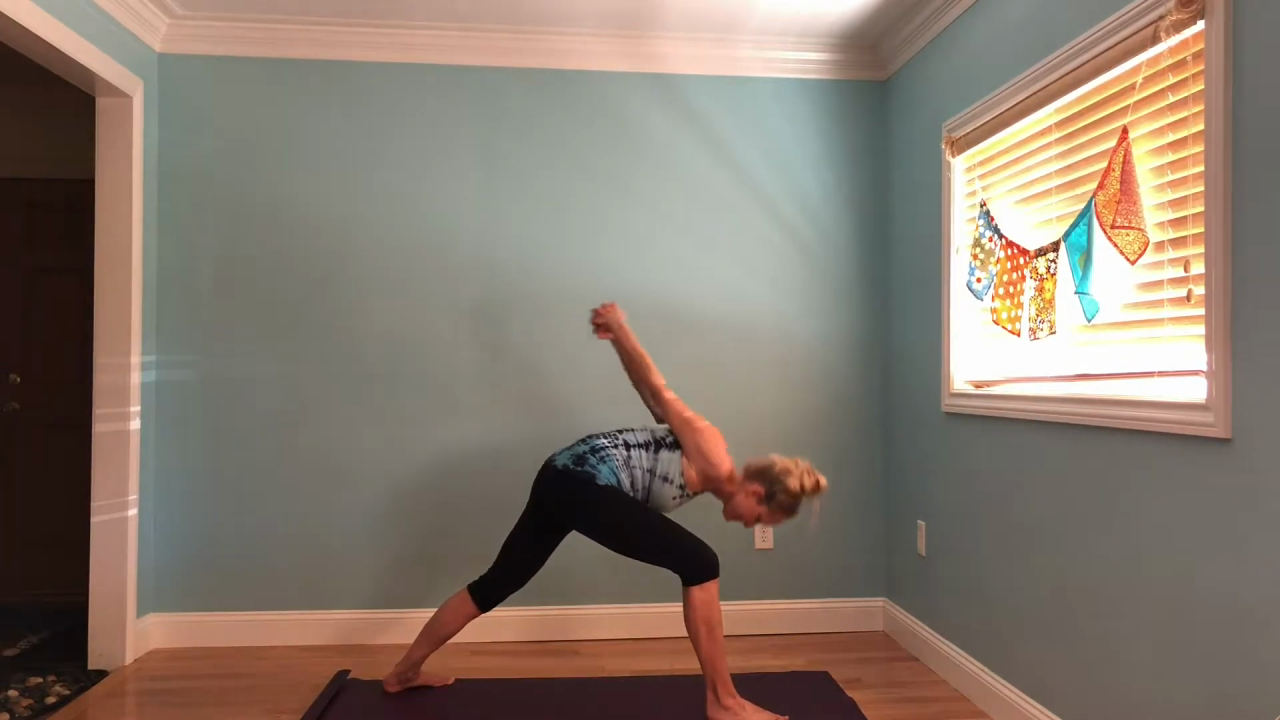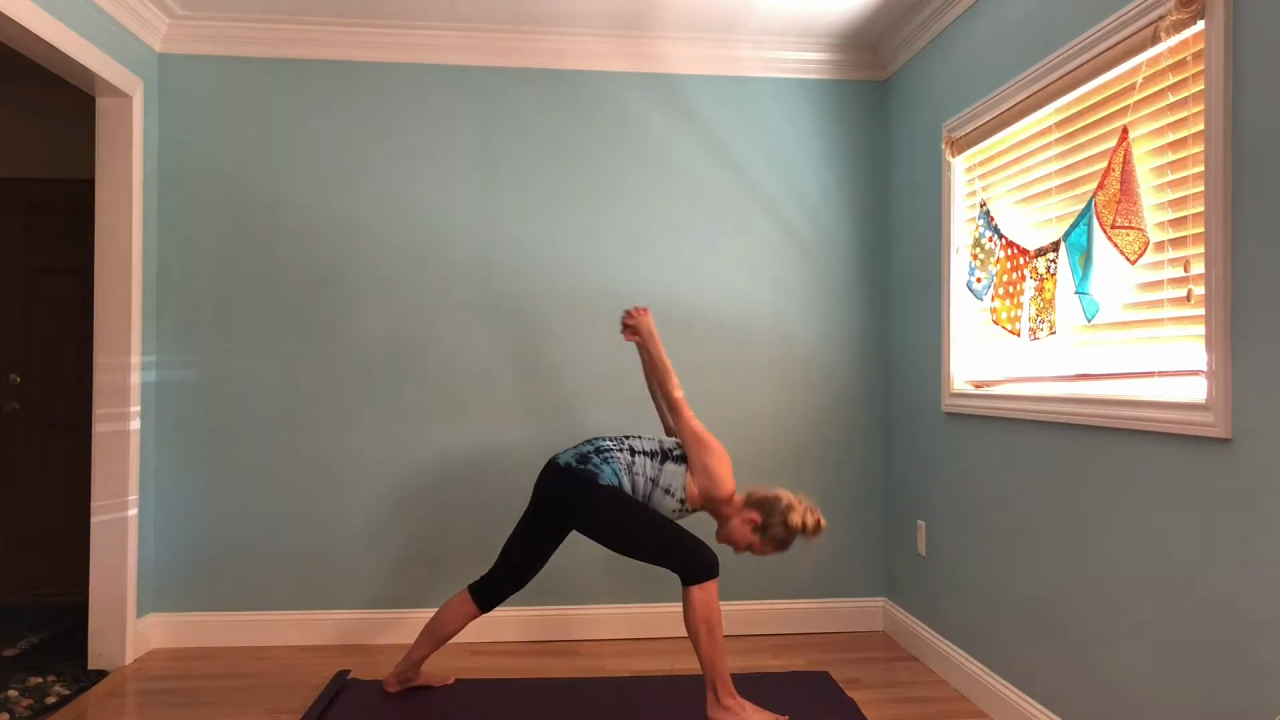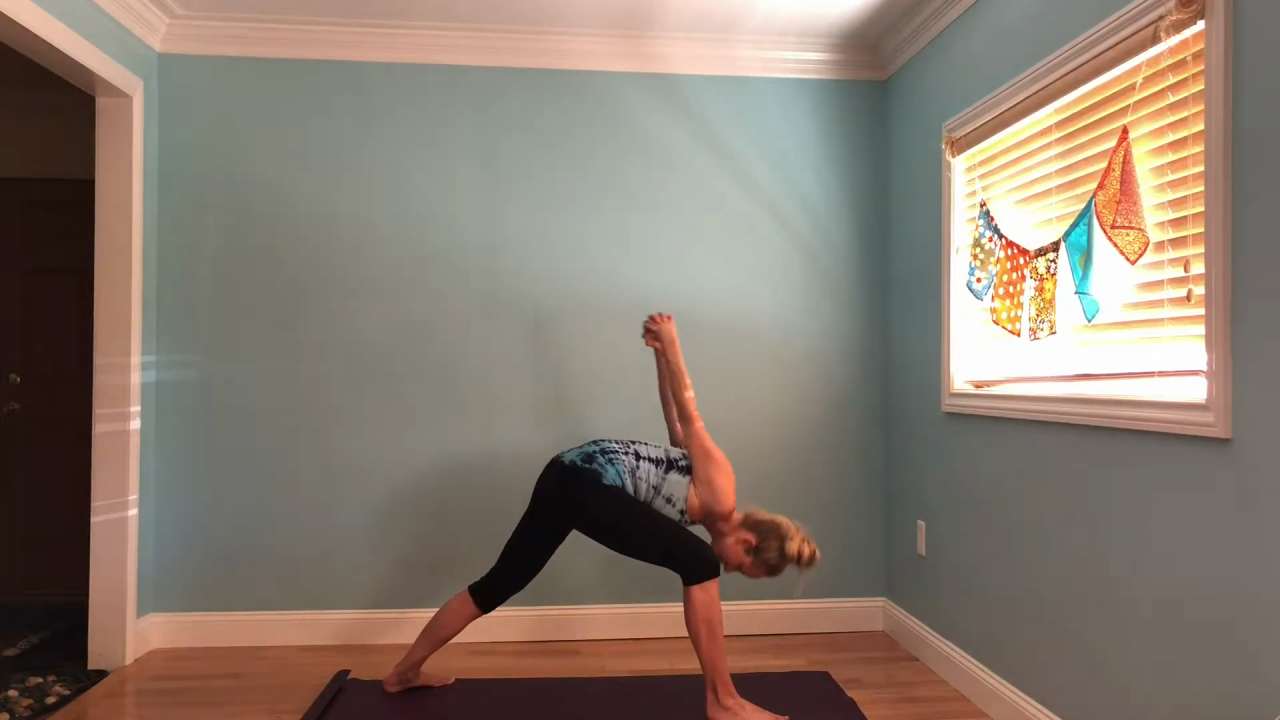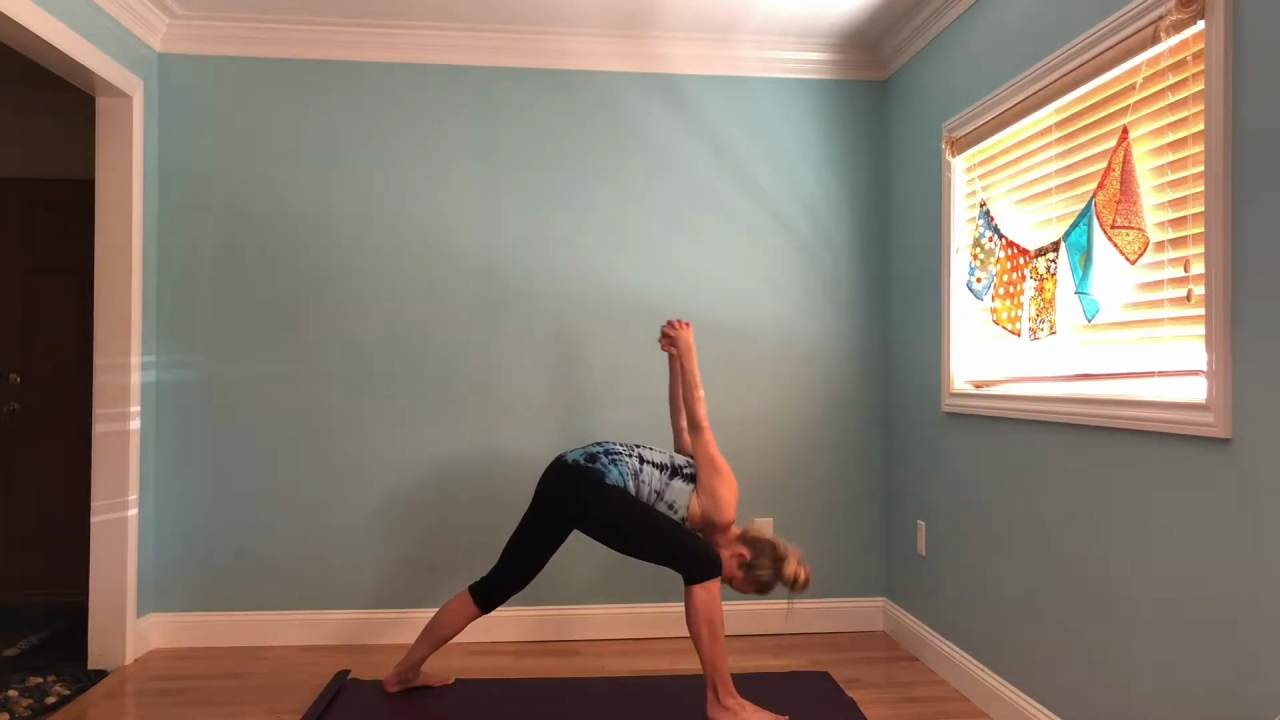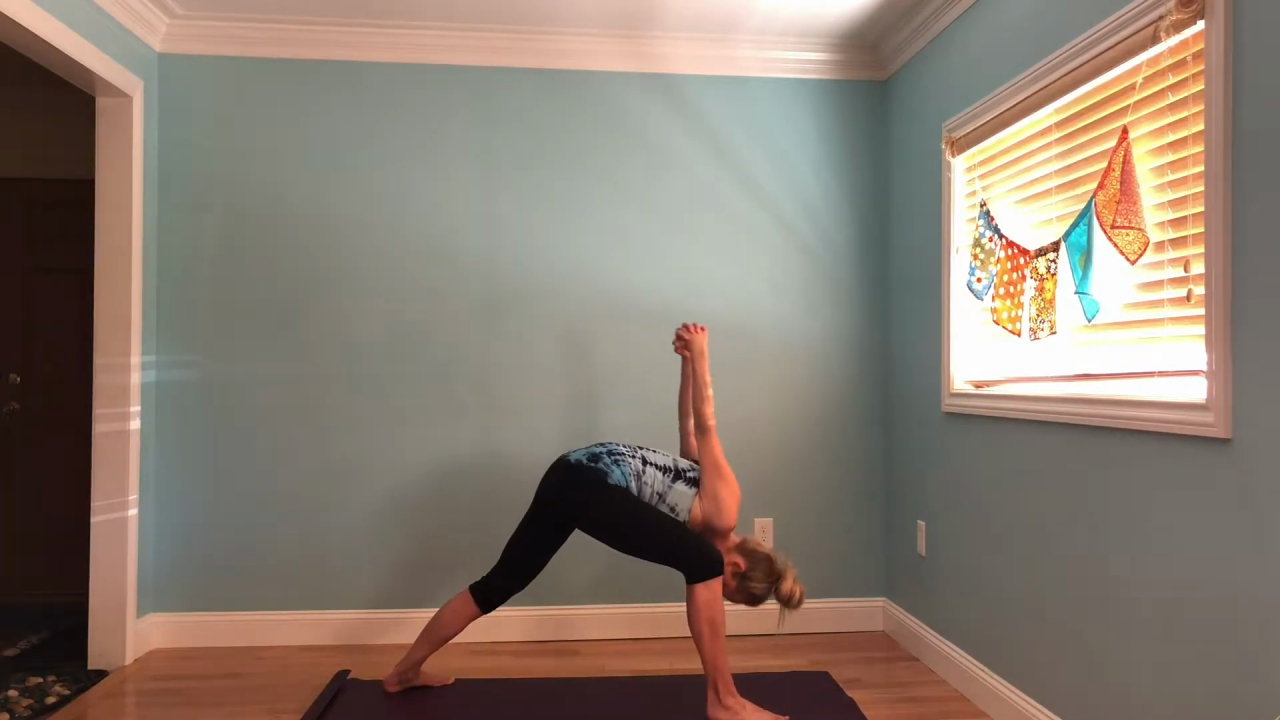
dt=0.2s
person 1, frame 1
left shoulder: (705, 465)
right shoulder: (718, 467)
left elbow: (656, 397)
right elbow: (663, 396)
left wrist: (618, 336)
right wrist: (620, 330)
left hip: (564, 477)
right hip: (585, 482)
left knee: (497, 582)
right knee: (699, 564)
left ankle: (405, 671)
person 1, frame 2
left shoulder: (706, 479)
right shoulder: (720, 485)
left elbow: (670, 408)
right elbow: (678, 409)
left wrist: (641, 341)
right wrist: (649, 337)
left hip: (567, 477)
right hip: (585, 482)
left knee: (498, 583)
right knee: (698, 565)
left ankle: (405, 671)
person 1, frame 3
left shoulder: (707, 489)
right shoulder: (721, 498)
left elbow: (678, 418)
right elbow: (689, 419)
right wrist: (669, 344)
left hip: (568, 476)
right hip: (587, 483)
left knee: (498, 583)
right knee: (697, 566)
left ankle: (405, 671)
person 1, frame 4
left shoulder: (709, 496)
right shoulder: (721, 510)
left elbow: (685, 424)
right elbow: (697, 426)
right wrist: (685, 351)
left hip: (569, 475)
right hip: (589, 483)
left knee: (499, 583)
right knee: (700, 565)
left ankle: (405, 671)
person 1, frame 5
left shoulder: (714, 501)
right shoulder: (722, 515)
left elbow: (693, 429)
right elbow: (706, 430)
left hip: (569, 476)
right hip: (591, 483)
left knee: (500, 583)
right knee: (702, 564)
left ankle: (405, 671)
